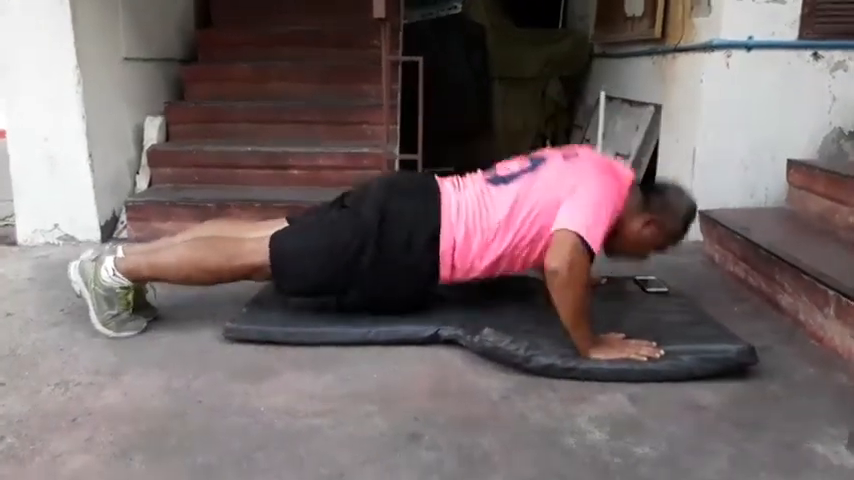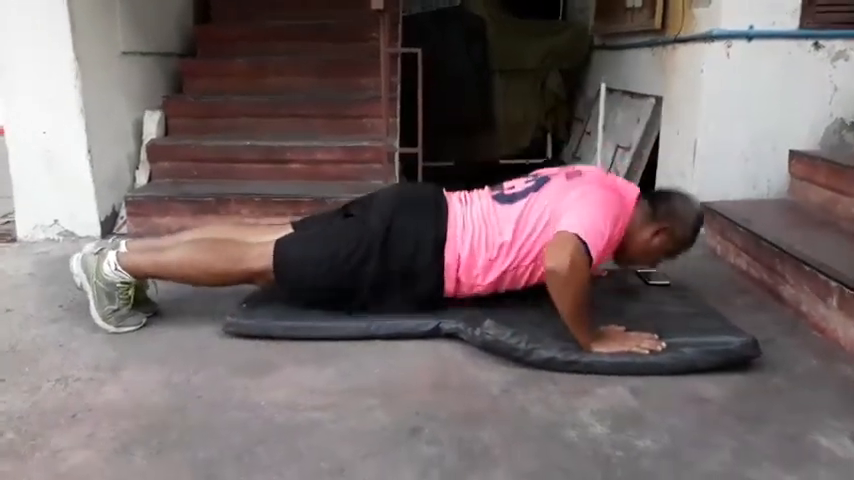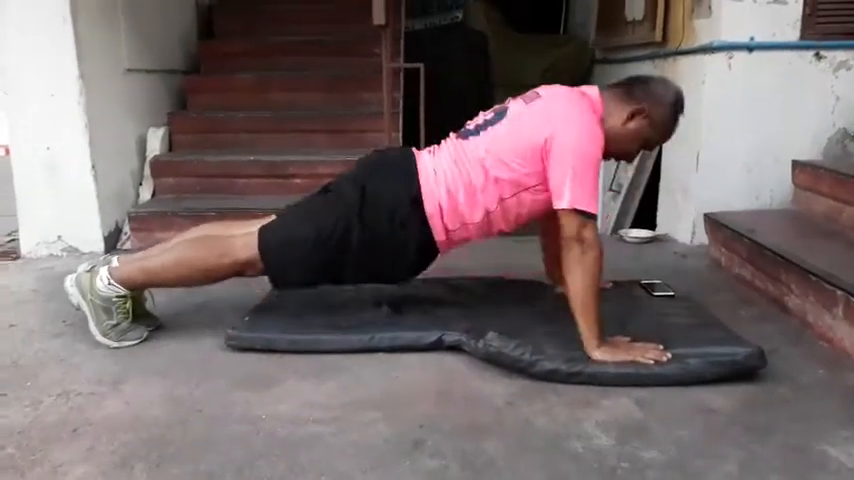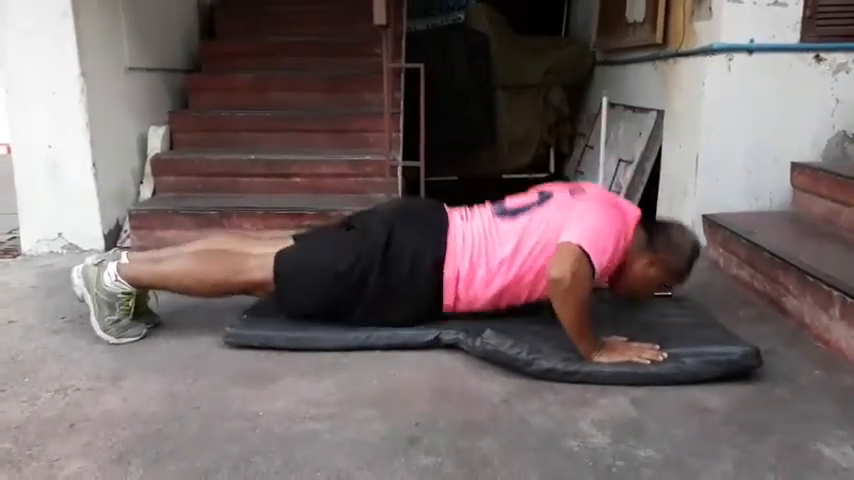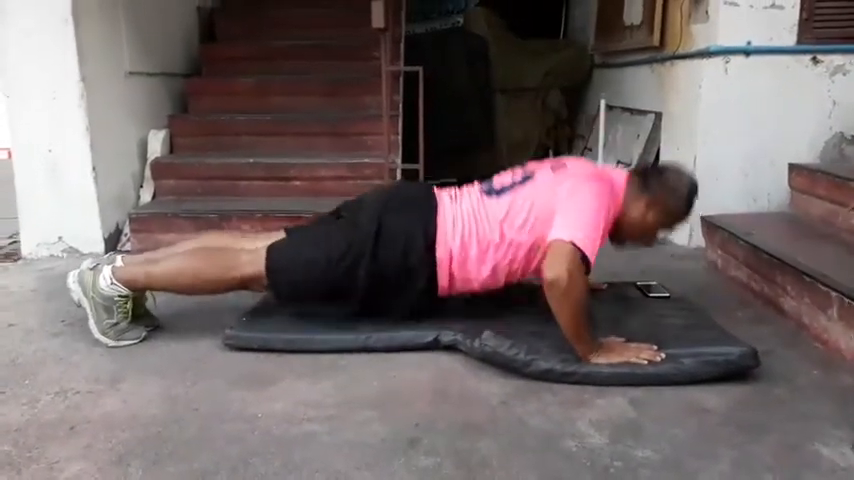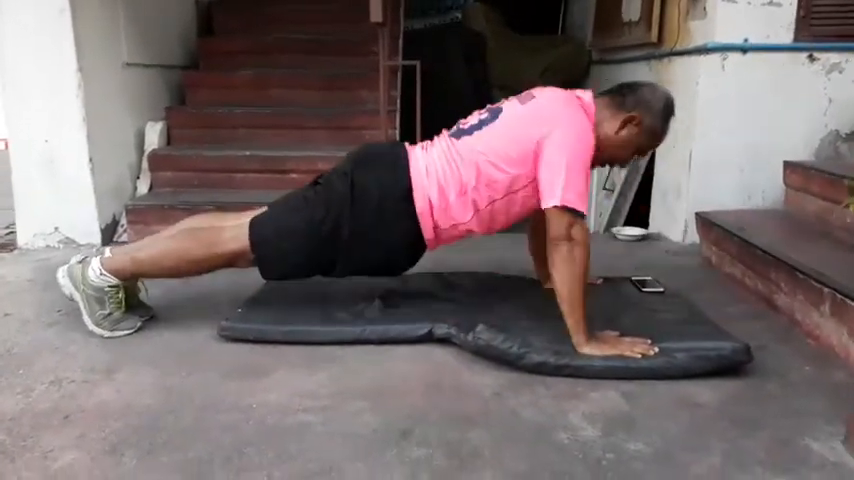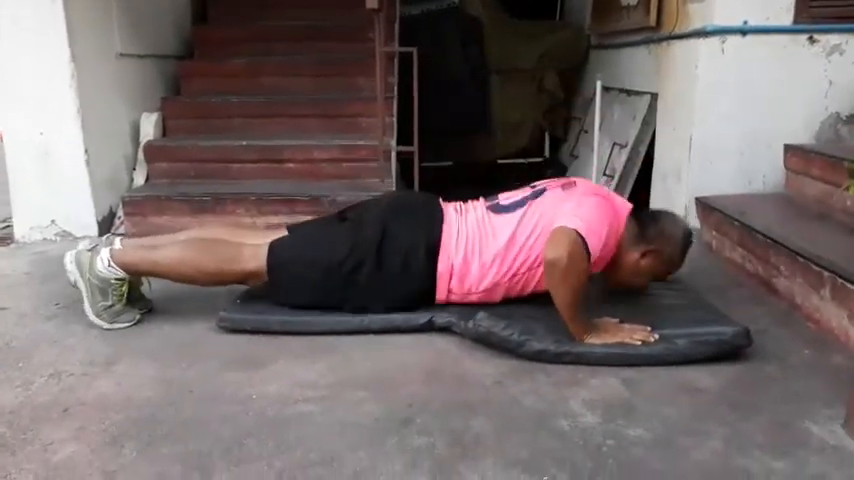
dt=0.4s
person 1, frame 1
left shoulder: (586, 165)
right shoulder: (601, 186)
right elbow: (563, 262)
left wrist: (569, 288)
right wrist: (590, 344)
left hip: (417, 201)
right hip: (410, 240)
left knee: (262, 237)
right knee: (258, 258)
left ankle: (124, 256)
right ankle: (118, 269)
person 1, frame 2
left shoulder: (594, 185)
right shoulder: (608, 205)
right elbow: (562, 265)
left wrist: (574, 282)
right wrist: (591, 339)
left hip: (422, 212)
right hip: (417, 253)
left knee: (271, 239)
right knee: (261, 263)
left ankle: (126, 251)
right ankle: (120, 263)
person 1, frame 3
left shoulder: (565, 103)
right shoulder: (581, 123)
left elbow: (544, 212)
right elbow: (578, 236)
left wrist: (562, 280)
right wrist: (597, 345)
left hip: (401, 180)
right hip: (399, 211)
left knee: (255, 238)
right knee: (250, 254)
left ankle: (117, 270)
right ankle: (112, 279)
person 1, frame 4
left shoulder: (590, 201)
right shoulder: (608, 218)
right elbow: (565, 273)
left wrist: (577, 297)
right wrist: (593, 348)
left hip: (423, 228)
right hip: (417, 265)
left knee: (273, 252)
right knee: (263, 273)
left ankle: (129, 263)
right ankle: (120, 275)
person 1, frame 5
left shoulder: (585, 177)
right shoulder: (597, 196)
right elbow: (558, 275)
left wrist: (571, 283)
right wrist: (591, 348)
left hip: (415, 212)
right hip: (410, 250)
left knee: (263, 251)
right knee: (256, 269)
left ankle: (125, 266)
right ankle: (116, 277)
person 1, frame 6
left shoulder: (558, 108)
right shoulder: (574, 124)
left elbow: (535, 206)
right elbow: (567, 235)
left wrist: (546, 276)
right wrist: (585, 340)
left hip: (395, 177)
right hip: (391, 204)
left knee: (249, 230)
right knee: (243, 245)
left ankle: (111, 261)
right ankle: (104, 270)
person 1, frame 7
left shoulder: (586, 195)
right shoulder: (602, 214)
right elbow: (561, 255)
left wrist: (569, 281)
right wrist: (585, 330)
left hip: (417, 220)
right hip: (411, 259)
left knee: (267, 242)
right knee: (258, 264)
left ankle: (120, 249)
right ankle: (113, 259)
